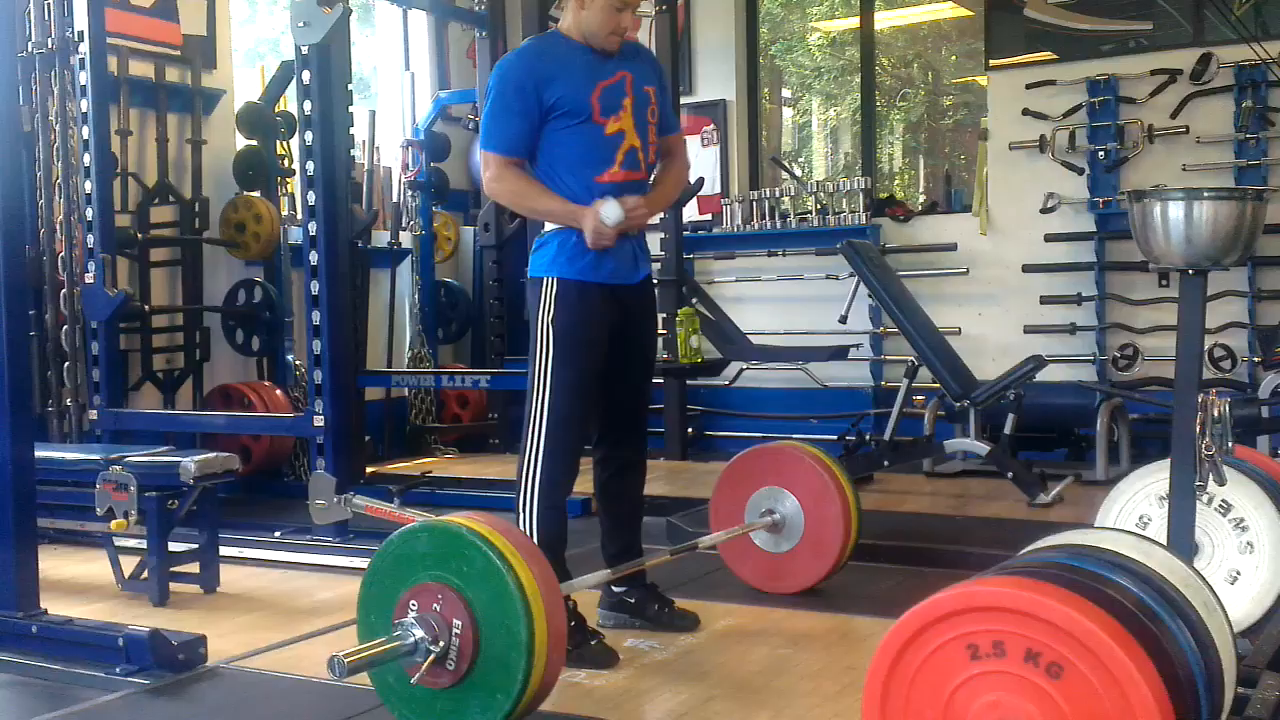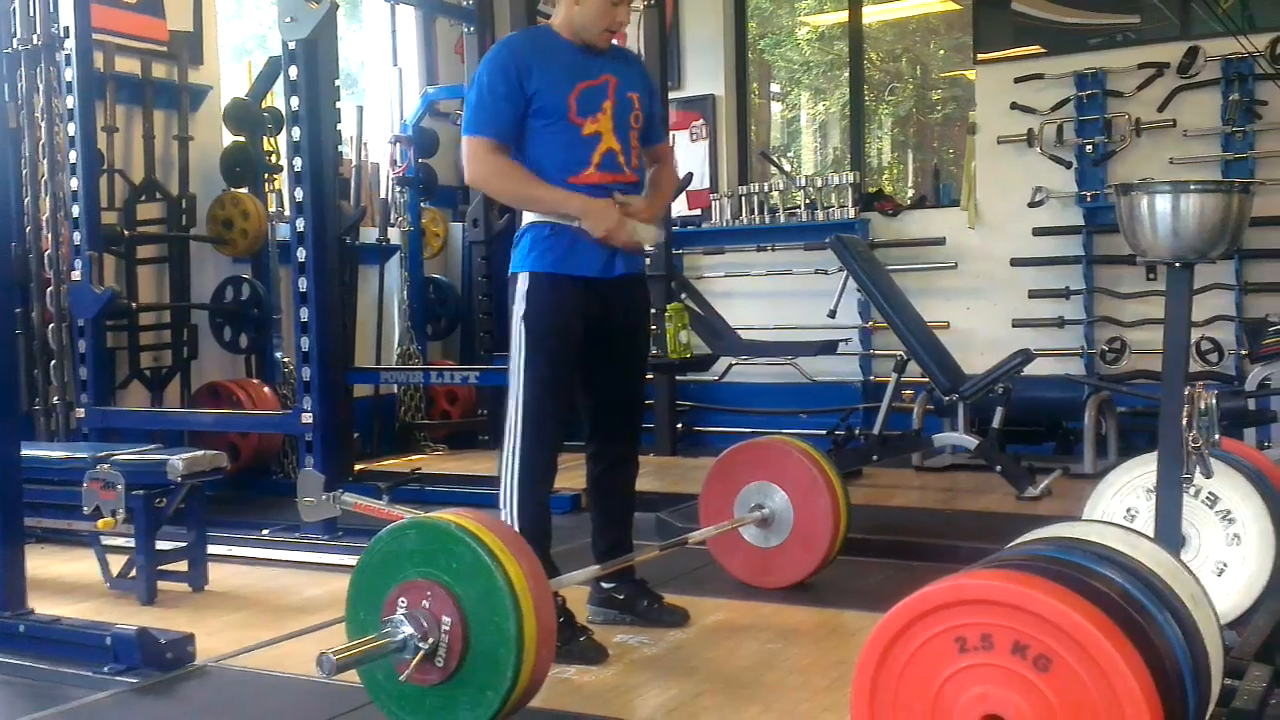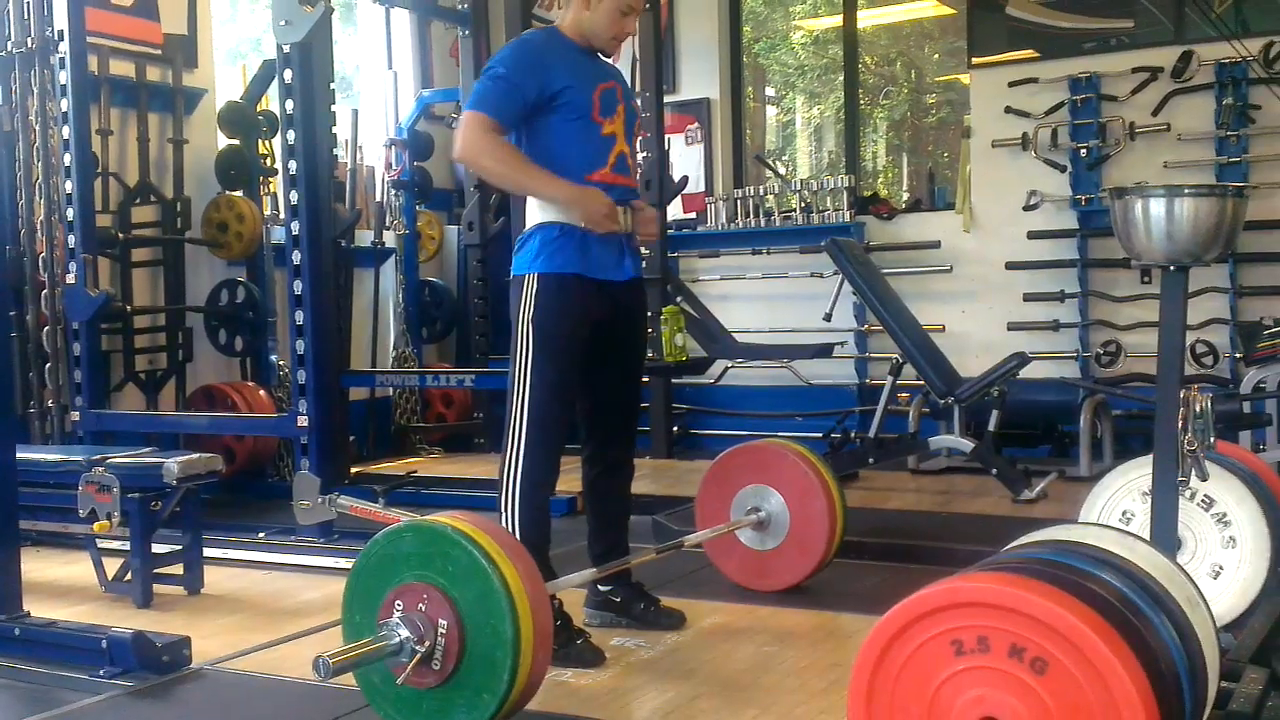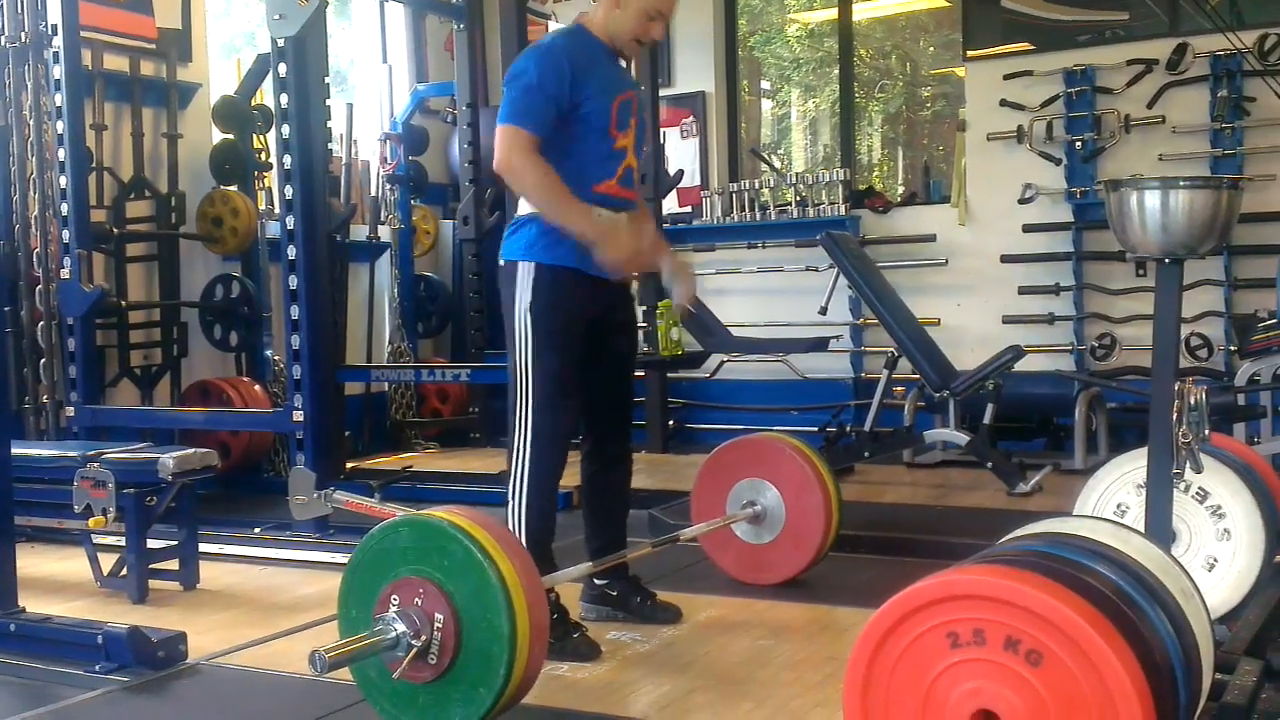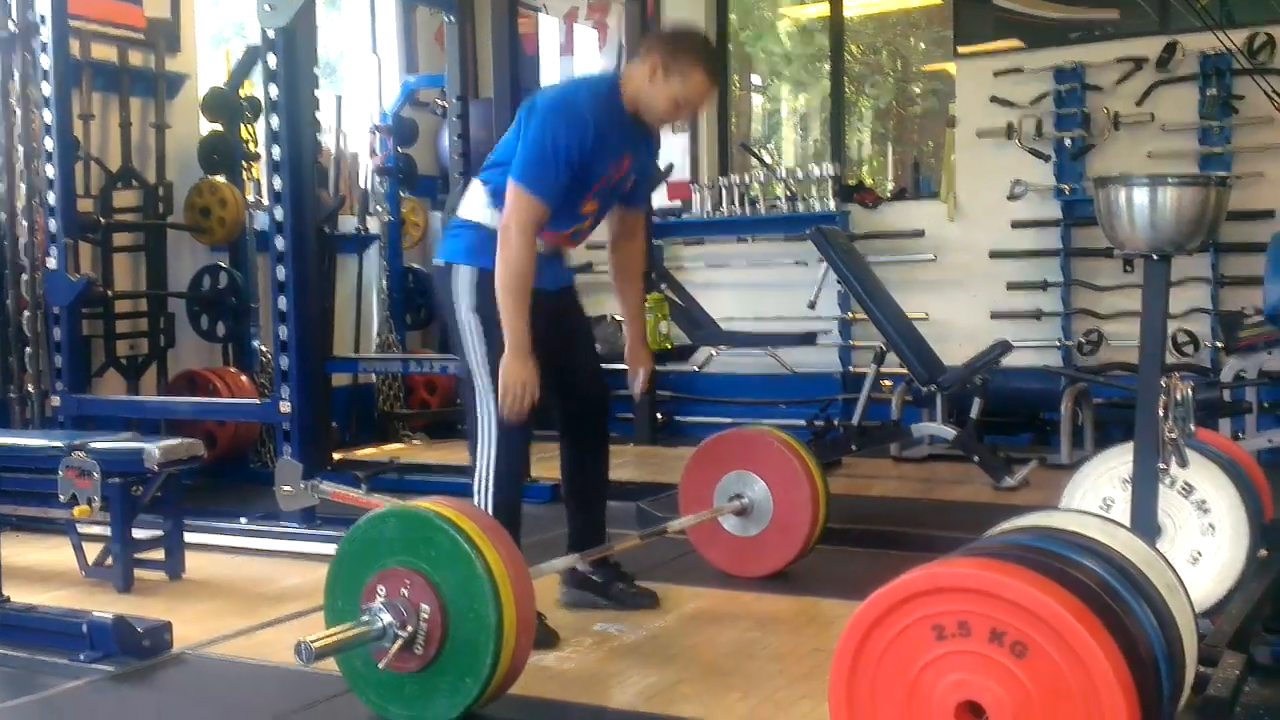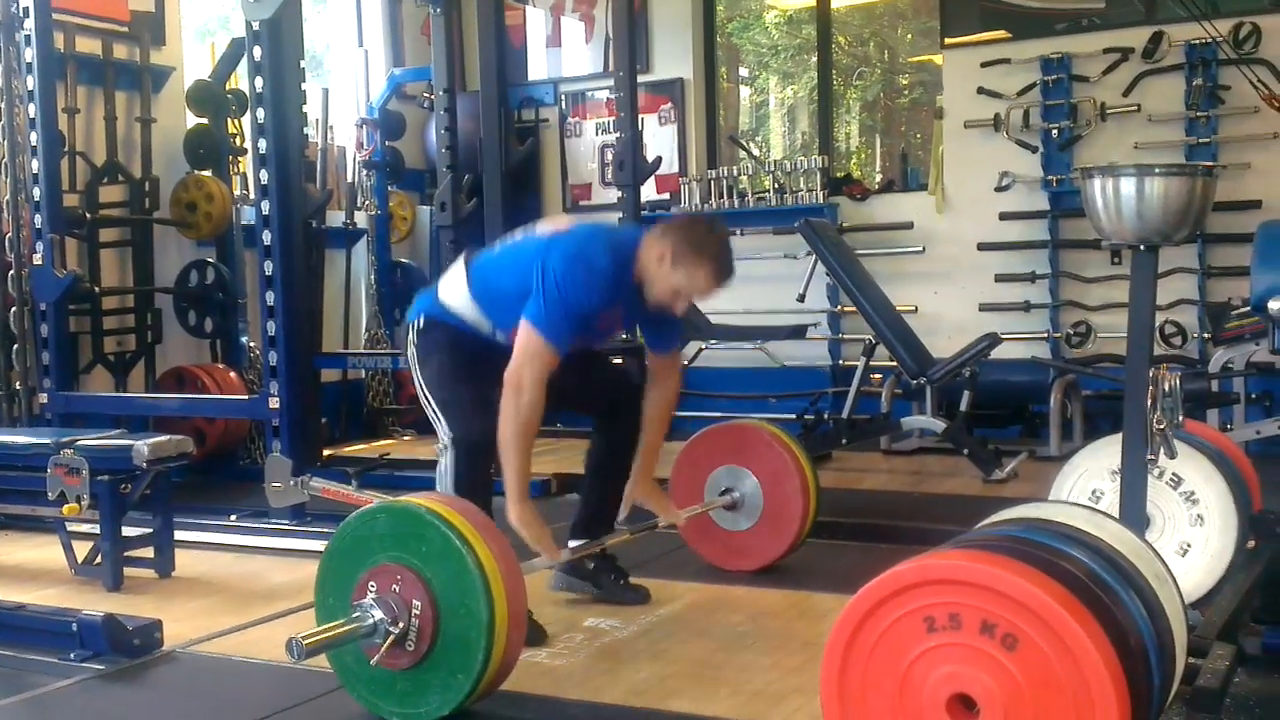
dt=0.4s
person 1, frame 1
left shoulder: (643, 66)
right shoulder: (528, 67)
left elbow: (674, 158)
right elbow: (497, 174)
left wrist: (649, 205)
right wrist: (576, 218)
left hip: (632, 272)
right hip: (570, 274)
left knee: (625, 435)
right knee: (556, 440)
left ankle: (625, 587)
person 1, frame 2
left shoulder: (632, 71)
right shoulder: (517, 57)
left elbow: (661, 162)
right elbow: (480, 164)
left wrist: (649, 209)
right wrist: (583, 211)
left hip: (623, 272)
right hip: (551, 269)
left knee: (619, 431)
right knee: (535, 436)
left ankle: (615, 584)
person 1, frame 3
left shoulder: (611, 78)
right shoulder: (531, 56)
right elbow: (472, 143)
left wrist: (638, 213)
right wrist: (576, 200)
left hip: (620, 272)
right hip: (555, 269)
left knee: (614, 436)
right knee: (537, 438)
left ankle: (611, 587)
person 1, frame 4
left shoulder: (621, 80)
right shoulder: (553, 59)
right elbow: (511, 157)
left wrist: (657, 251)
right wrist: (598, 236)
left hip: (603, 274)
right hip: (548, 265)
left knee: (611, 430)
right knee: (545, 428)
left ankle: (608, 581)
person 1, frame 5
left shoulder: (641, 133)
right shoulder: (569, 112)
left elbow: (627, 236)
right elbow: (516, 230)
left wrist: (636, 335)
right wrist: (516, 350)
left hip: (546, 271)
right hip: (481, 264)
left knee: (589, 407)
right knee: (505, 418)
left ankle: (589, 570)
person 1, frame 6
left shoulder: (663, 277)
right shoulder: (581, 265)
left elbow: (662, 380)
right elbow: (522, 384)
left wrist: (643, 477)
right wrist: (518, 501)
left hip: (509, 331)
right hip: (445, 327)
left knee: (624, 400)
right knee: (469, 438)
left ankle: (585, 557)
